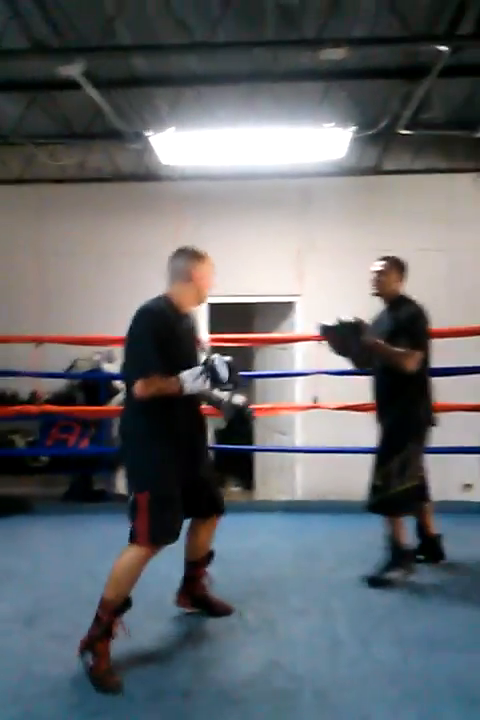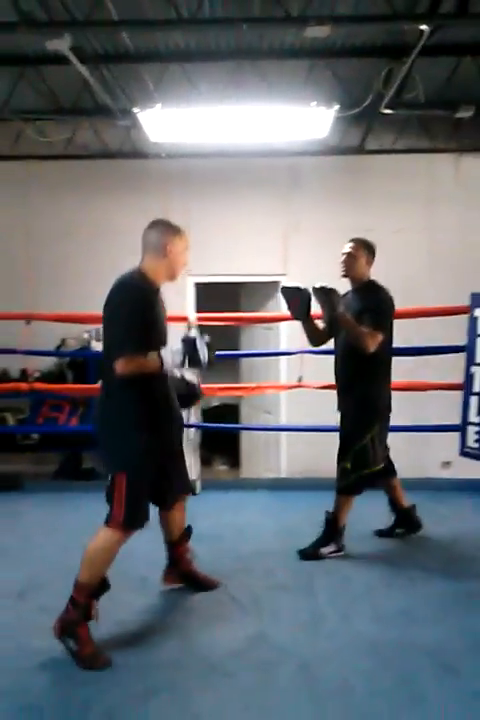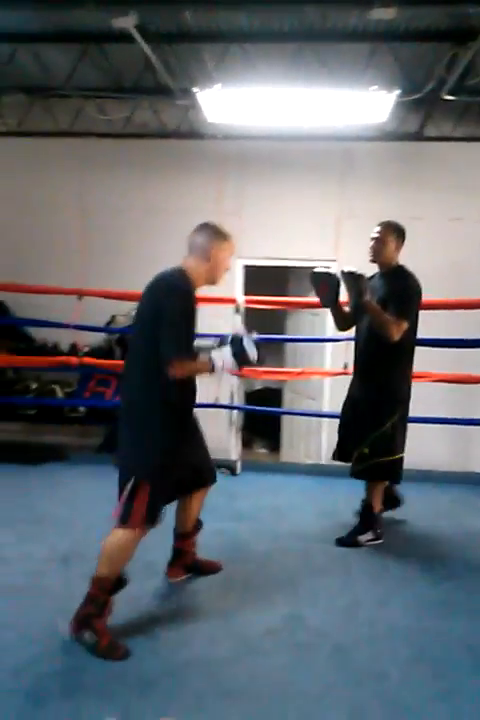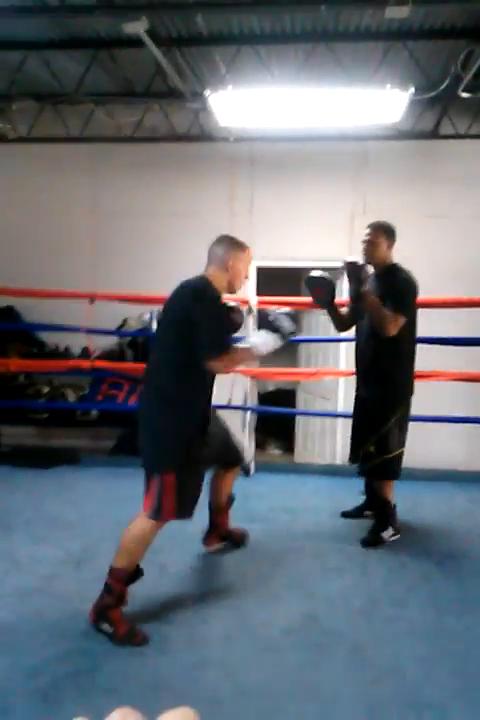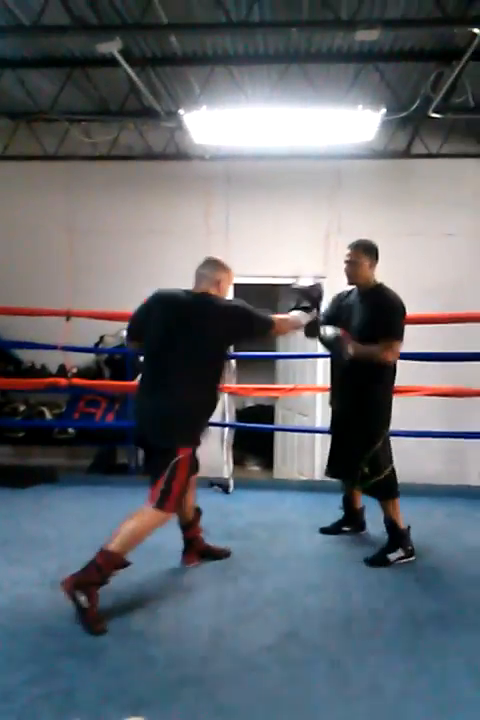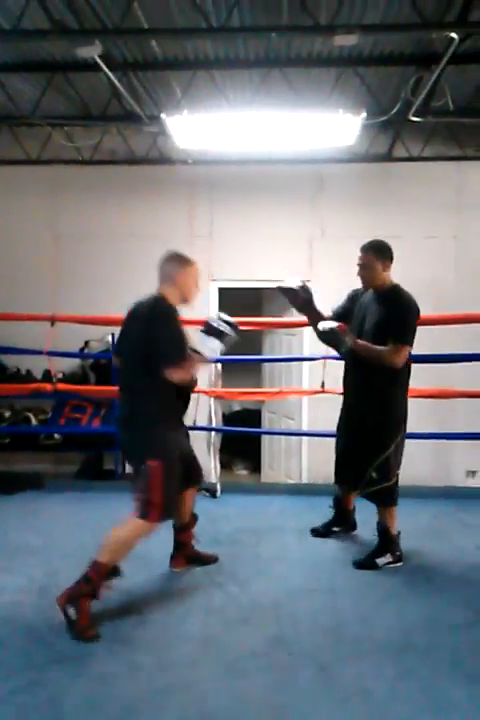
dt=0.3s
person 1, frame 1
left shoulder: (185, 320)
right shoulder: (153, 317)
right elbow: (143, 387)
right wrist: (197, 380)
left hip: (184, 438)
right hip: (151, 443)
left knee: (207, 511)
right knee: (148, 539)
left ankle: (192, 591)
right ankle: (96, 640)
person 1, frame 2
left shoulder: (150, 291)
right shoulder: (130, 291)
right elbow: (123, 364)
left wrist: (176, 378)
left hip: (157, 417)
right hip: (129, 423)
left knee: (173, 495)
right knee: (123, 521)
left ankle: (178, 567)
right ankle: (73, 620)
person 1, frame 3
left shoulder: (173, 285)
right shoulder: (177, 290)
right elbow: (175, 366)
left wrist: (220, 352)
right wrist: (225, 358)
left hip: (172, 413)
right hip: (151, 418)
left knee: (197, 482)
right knee: (137, 518)
left ankle: (182, 558)
right ankle: (90, 616)
person 1, frame 4
left shoulder: (199, 293)
right shoulder: (203, 298)
left elbow: (226, 325)
right elbow: (219, 361)
left wrist: (266, 324)
right wrist: (263, 340)
left hip: (190, 405)
right hip: (170, 413)
left knee: (228, 464)
right knee: (161, 511)
left ankle: (217, 530)
right ankle: (108, 605)
person 1, frame 5
left shoulder: (162, 299)
right shoulder: (226, 312)
left elbow: (134, 340)
right elbow: (276, 326)
right wrist: (303, 313)
left hip: (149, 410)
right hip: (180, 420)
left knee: (184, 479)
right knee: (163, 505)
left ankle: (194, 546)
right ankle: (87, 581)
person 1, frame 6
left shoulder: (142, 310)
right shoulder: (162, 315)
left elbow: (121, 359)
right elbow: (176, 371)
left hip: (160, 420)
right hip: (151, 425)
left knee: (189, 480)
right knee: (149, 515)
left ankle: (183, 550)
right ankle: (80, 594)
person 2, frame 1
left shoulder: (410, 314)
right shoulder: (384, 317)
left elbow: (409, 362)
right elbow: (372, 363)
left wrist: (372, 343)
left hip: (409, 413)
right hip: (393, 413)
left knee: (388, 481)
right knee: (411, 478)
left ankle: (399, 556)
right ankle: (431, 543)
person 2, frame 2
left shoulder: (378, 298)
right shoulder: (345, 299)
left elbow: (368, 343)
right elbow: (318, 340)
left wrist: (338, 313)
right wrist: (304, 316)
left hip: (369, 395)
right hip: (351, 394)
left knee: (352, 462)
right knee: (374, 458)
left ankle: (333, 536)
right ankle: (406, 515)
person 2, frame 3
left shoulder: (406, 284)
right shoulder: (371, 282)
left elbow: (393, 332)
right elbow: (345, 323)
left wrist: (366, 300)
right wrist: (331, 300)
left hip: (389, 383)
right hip: (364, 378)
left knee: (374, 448)
right knee: (355, 442)
left ankle: (371, 524)
right ankle: (386, 493)
person 2, frame 4
left shoulder: (401, 281)
right shoulder: (367, 280)
left elbow: (390, 327)
right elbow: (345, 324)
left wrist: (365, 293)
right wrist: (328, 302)
left hip: (392, 381)
right hip: (368, 378)
left knee: (380, 446)
right knee: (365, 444)
left ankle: (387, 520)
right ankle: (374, 501)
person 2, frame 5
left shoulder: (389, 303)
right shoulder: (346, 299)
left elbow: (389, 354)
right elbow: (313, 331)
left wrist: (351, 348)
left hip: (372, 400)
right hip: (345, 396)
left knee: (374, 464)
right knee: (347, 458)
left ankle: (401, 540)
right ankle: (353, 516)
person 2, frame 6
left shoulder: (403, 305)
right shoulder: (358, 298)
left elbow: (397, 358)
right elbow: (328, 324)
left wrist: (352, 343)
right wrist: (307, 307)
left hip: (385, 405)
right hip: (356, 400)
left knee: (380, 471)
right knee: (349, 460)
left ankle: (390, 545)
right ankle: (344, 517)
